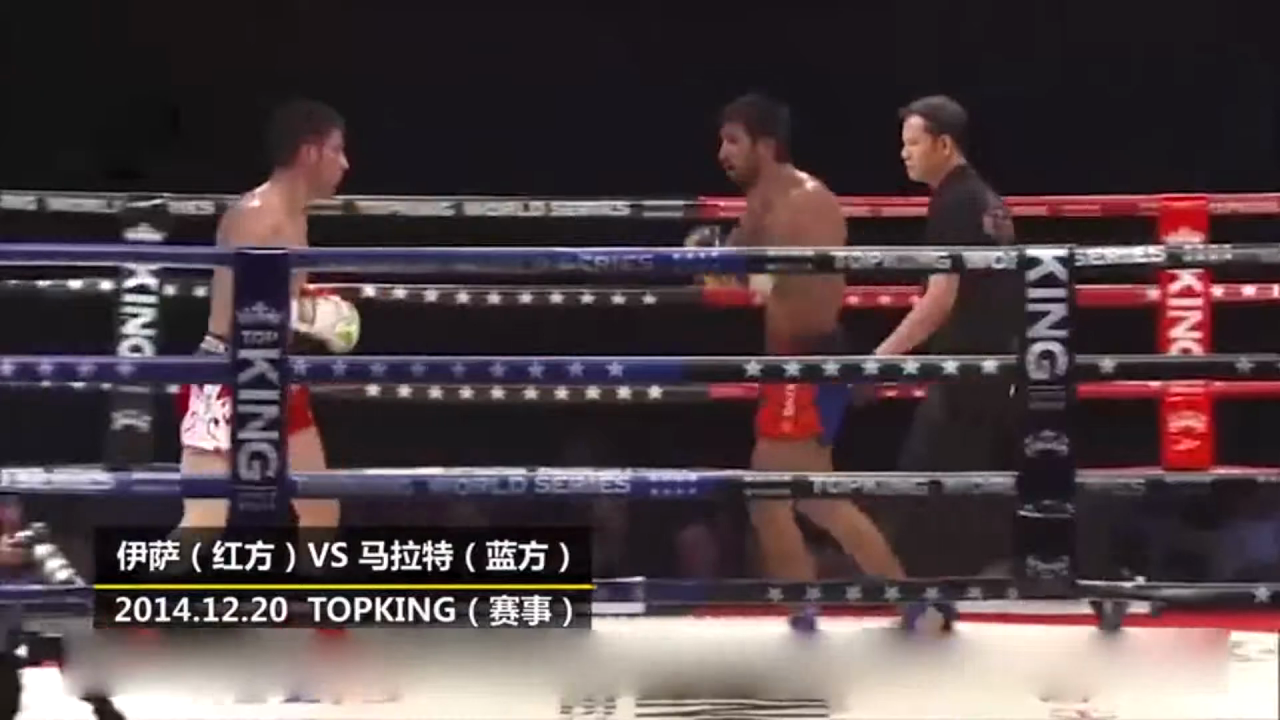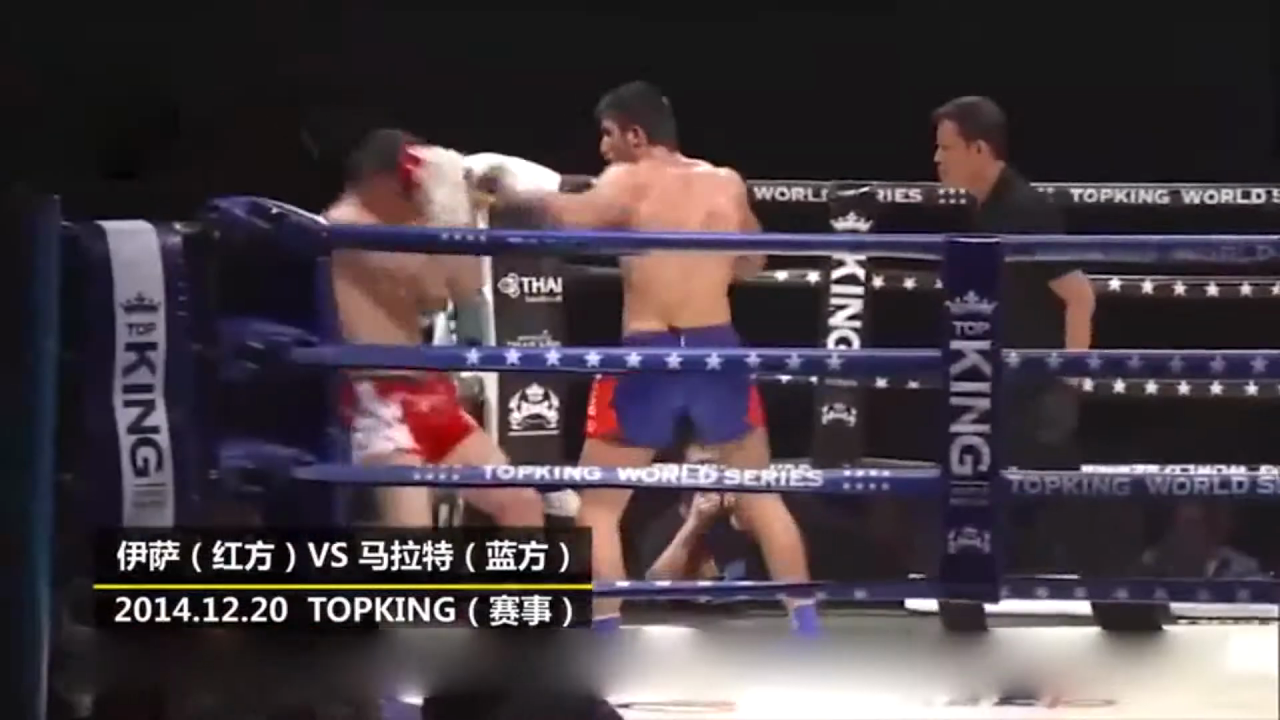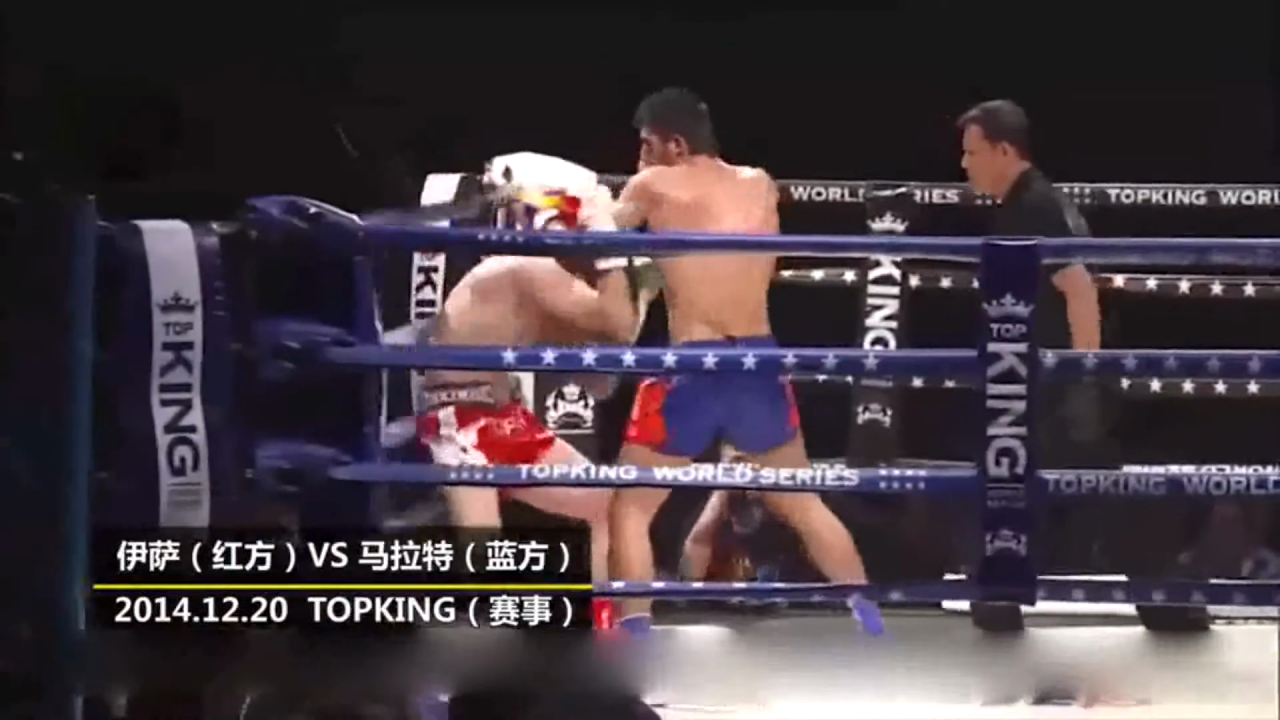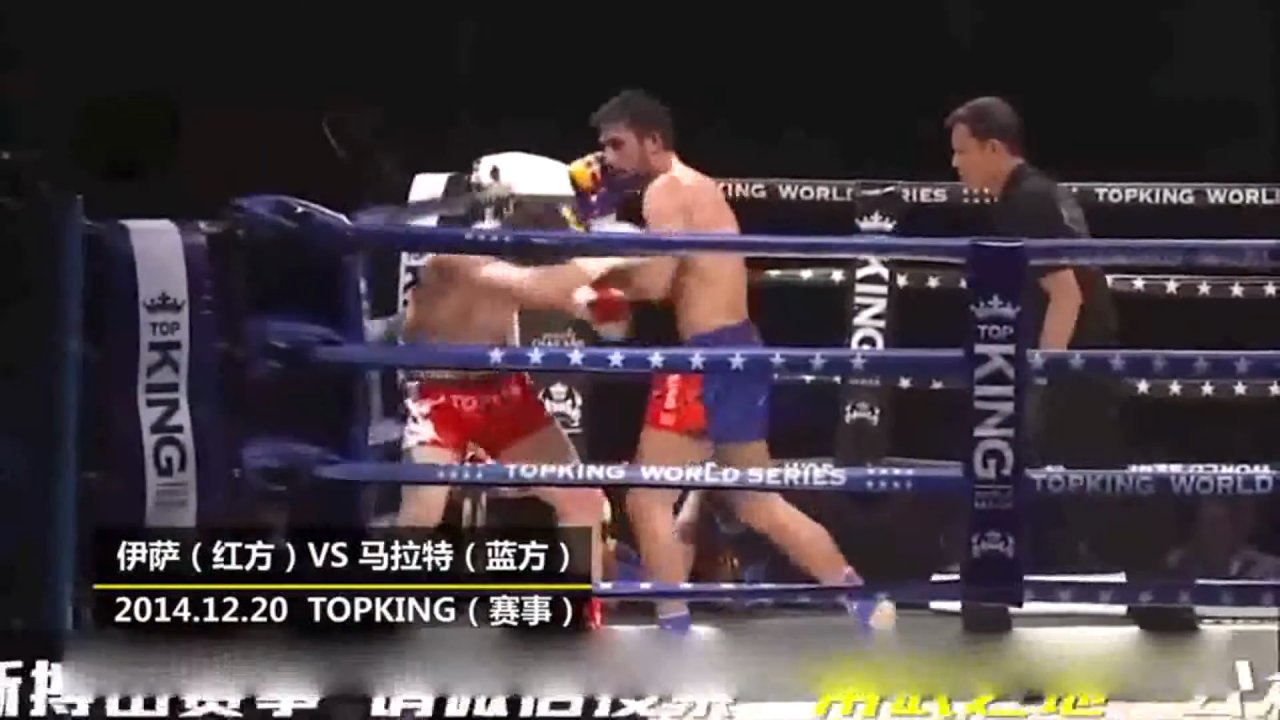
dt=0.3s
person 1, frame 1
left shoulder: (805, 200)
right shoulder: (761, 201)
left elbow: (826, 294)
left wrist: (756, 281)
left hip: (808, 361)
right hip: (789, 363)
left knee: (770, 505)
right knee: (820, 502)
person 1, frame 2
left shoulder: (632, 180)
right shoulder: (728, 185)
left elbow: (569, 217)
right elbow: (751, 263)
left wrist: (503, 189)
right hip: (717, 355)
left knee: (598, 511)
right knee: (758, 499)
left ankle: (603, 639)
right ankle: (807, 626)
person 1, frame 3
left shoulder: (654, 186)
right shoulder: (759, 186)
left hip: (692, 370)
right hip: (758, 363)
left knee: (629, 511)
right knee: (802, 504)
left ankle: (635, 641)
right ankle: (873, 625)
person 1, frame 4
left shoulder: (668, 191)
right shoulder: (696, 188)
left elbow: (653, 281)
right elbow: (651, 268)
left wrist: (594, 268)
right wrist: (598, 213)
right hip: (736, 353)
left knee: (648, 504)
right knee: (759, 505)
left ankle: (673, 641)
right ankle: (868, 605)
person 2, frame 1
left shoulder: (954, 205)
right shoulder: (980, 201)
left elbow: (941, 298)
left wrist: (881, 355)
right hip: (996, 362)
left knee: (922, 471)
person 2, frame 2
left shoulder: (1029, 213)
right shoulder: (987, 215)
left elbow: (1078, 295)
left wrist: (1068, 386)
left hip: (1037, 388)
right hip: (1004, 386)
person 2, frame 3
left shoulder: (1036, 206)
right shoulder: (1027, 205)
left elbow: (1080, 290)
left wrist: (1085, 377)
left hip: (1062, 376)
right hip: (1055, 373)
left ankle: (1003, 598)
person 2, frame 4
left shoulder: (1028, 204)
right shoulder: (1042, 197)
left elbow: (1066, 295)
left wrist: (1039, 382)
left hip: (1064, 373)
right hip: (1085, 366)
person 3, frame 1
left shoulder: (291, 216)
right shoulder: (256, 213)
right elbow: (234, 306)
left wrist: (326, 314)
right wrist: (312, 318)
right hip: (226, 383)
left knee: (320, 511)
right knee: (203, 525)
person 3, frame 2
left shoulder: (396, 224)
right shoulder: (345, 228)
left elbow: (466, 287)
right elbow: (428, 287)
left wrist: (460, 209)
right wrist: (440, 209)
left hip: (427, 394)
right hip: (377, 398)
left knee: (523, 505)
person 3, frame 3
right shoulder: (534, 274)
left elbow: (596, 383)
right elbow: (618, 329)
left hip: (503, 415)
right hip: (456, 419)
left knee: (602, 505)
person 3, frame 4
right shoulder: (456, 264)
right elbow: (539, 291)
left hip: (501, 389)
right hip: (440, 394)
left knee: (581, 499)
right knee: (419, 520)
